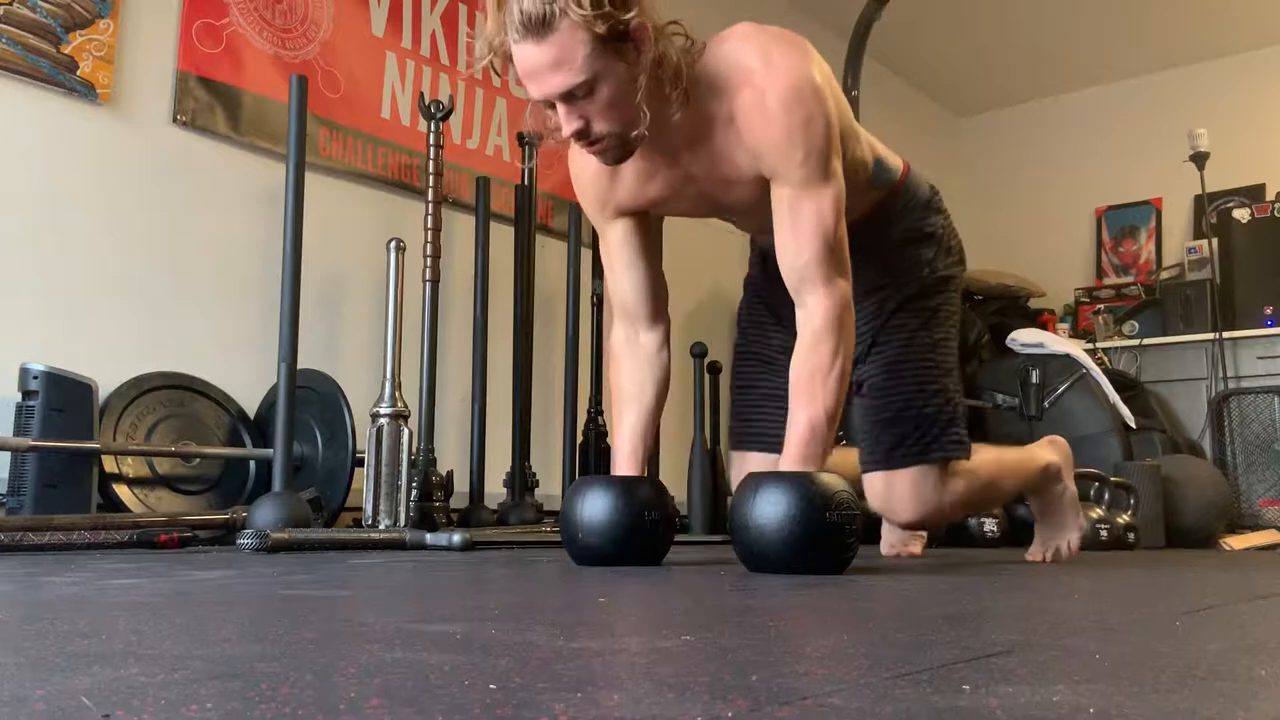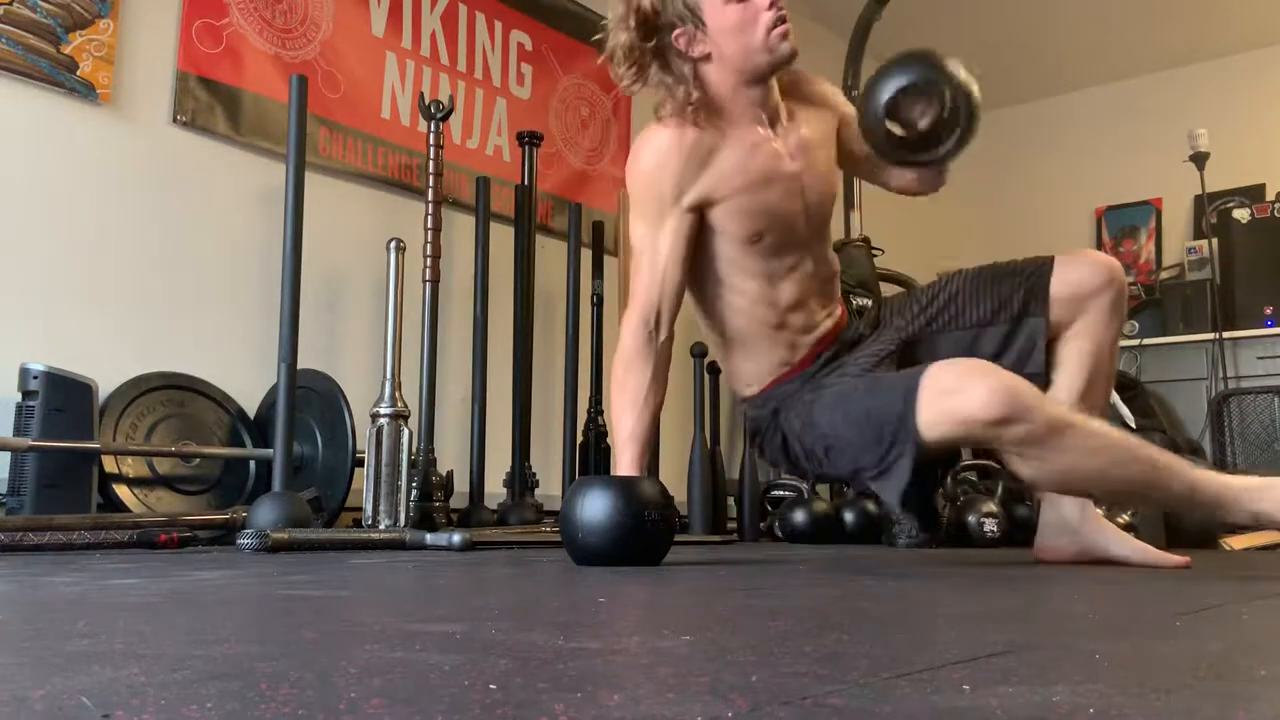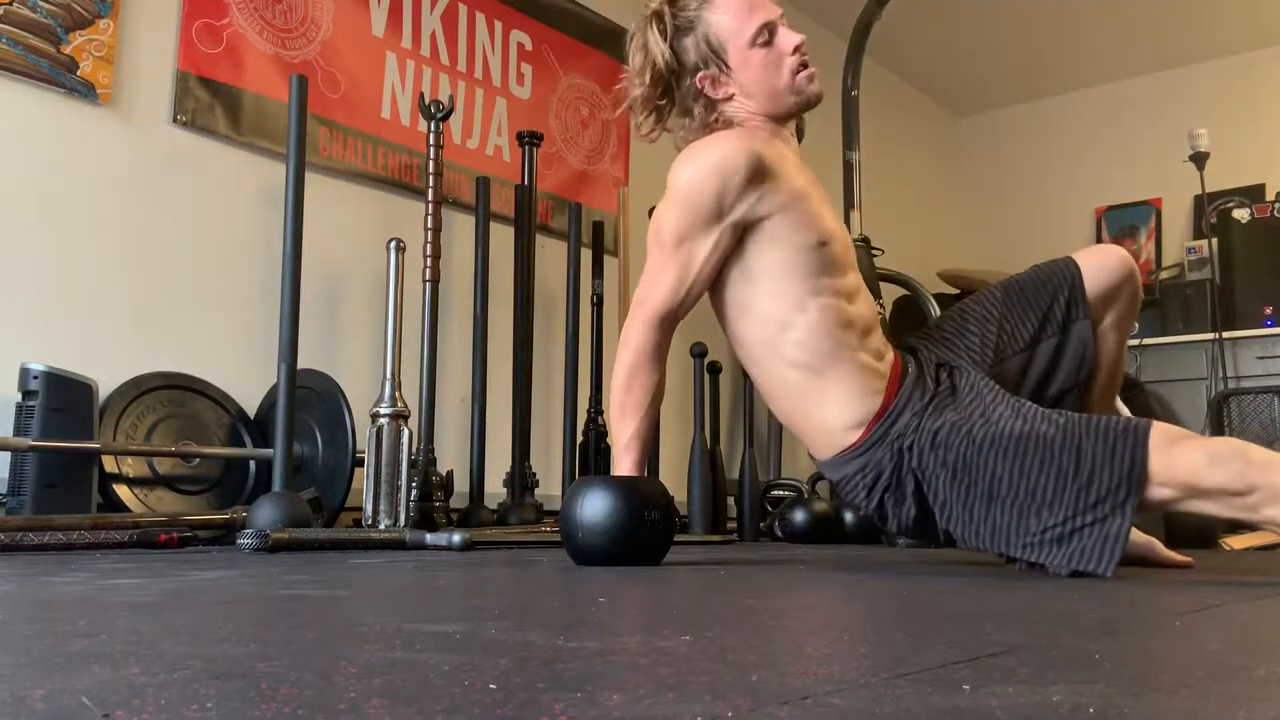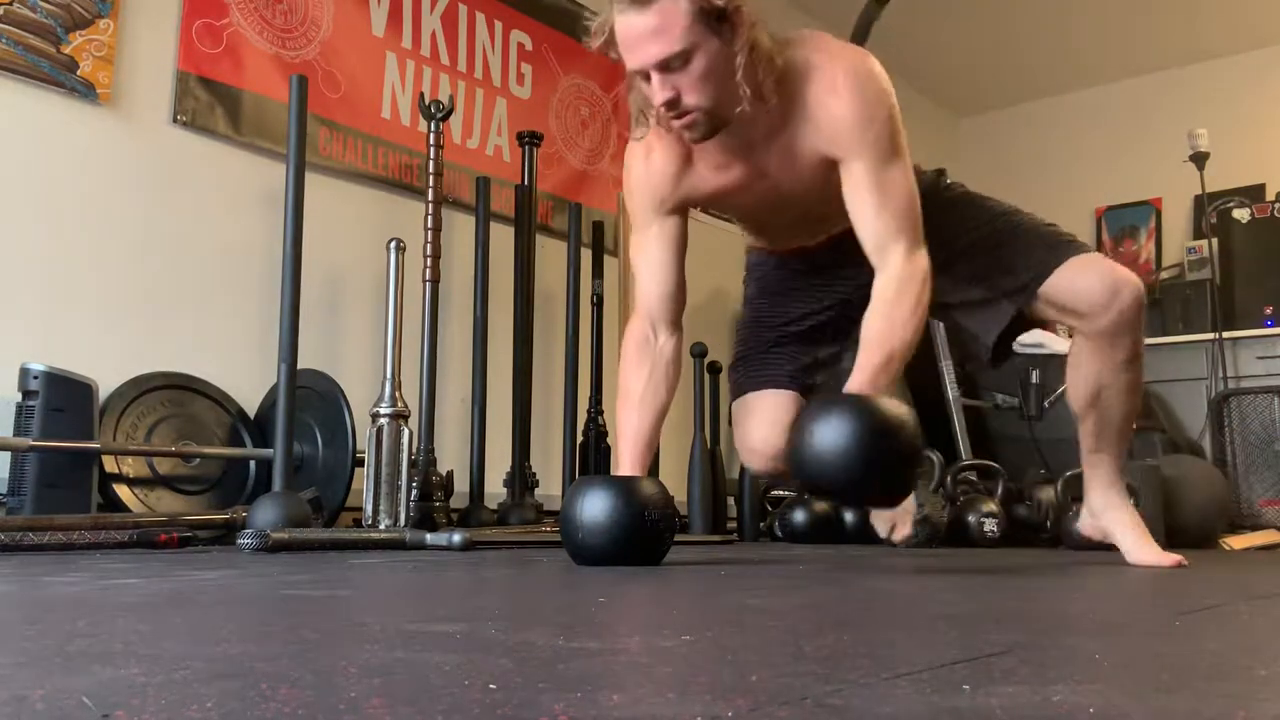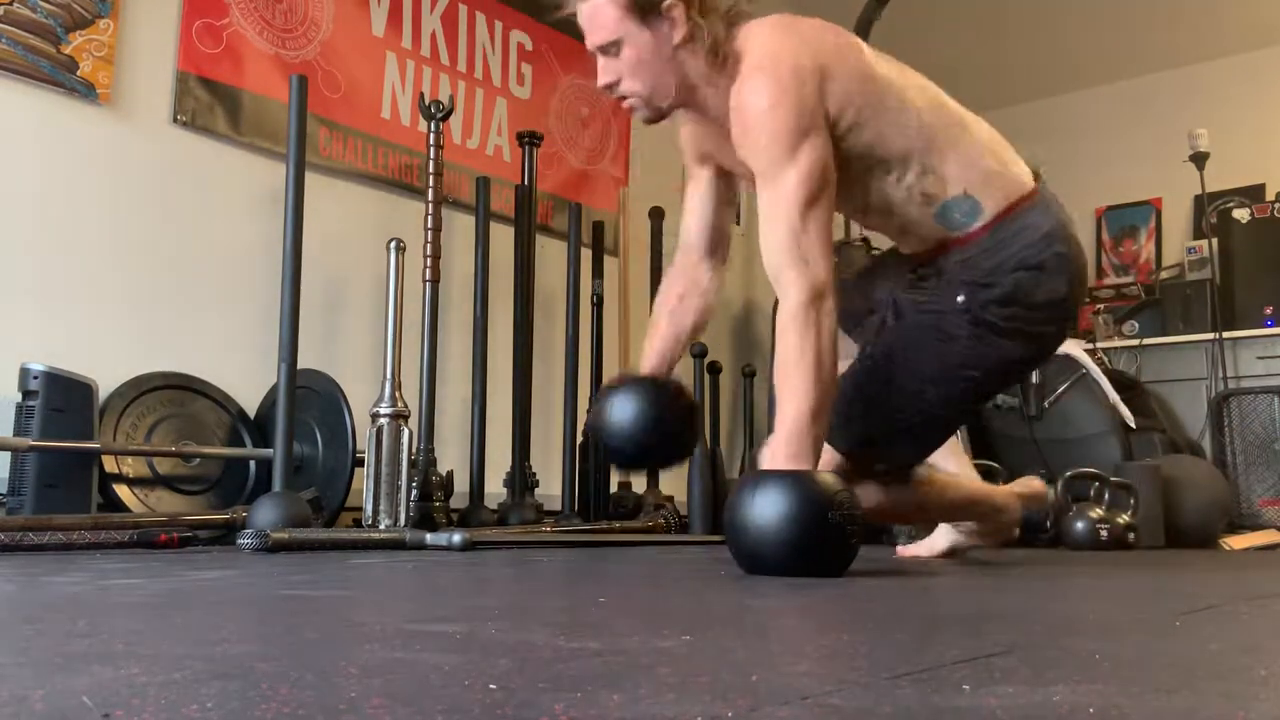
dt=1s
person 1, frame 1
left shoulder: (769, 88)
right shoulder: (598, 167)
left elbow: (823, 300)
right elbow: (639, 329)
left wrist: (797, 479)
left hip: (891, 234)
right hip: (781, 255)
left knee: (911, 501)
left ankle: (1045, 467)
right ankle: (875, 459)
person 1, frame 2
left shoulder: (805, 98)
right shoulder: (675, 146)
left elbow: (913, 176)
right elbow: (648, 325)
left hip: (861, 339)
right hip: (798, 401)
left knee: (1094, 279)
right knee: (981, 397)
left ankle: (1067, 521)
right ankle: (1210, 494)
person 1, frame 3
left shoulder: (769, 154)
right shoulder: (724, 163)
right elbow: (649, 320)
right wrist: (626, 487)
left hip: (918, 378)
right hip: (904, 449)
left knee: (1110, 271)
right knee: (1207, 469)
left ankle: (1085, 511)
person 1, frame 4
left shoulder: (837, 85)
right shoulder: (656, 159)
left elbow: (907, 262)
right elbow: (654, 329)
left wrist: (863, 397)
left hip: (905, 221)
right hip: (789, 265)
left knee: (1112, 297)
right knee: (764, 450)
left ankle: (1105, 499)
person 1, frame 5
left shoulder: (770, 82)
right shoulder: (698, 123)
left elbow: (803, 293)
right elbow: (697, 265)
left wrist: (793, 478)
right wrist: (646, 380)
left hip: (1010, 264)
right hip: (967, 249)
left knee: (782, 478)
right knee: (843, 336)
left ankle: (993, 507)
right ankle: (965, 510)
